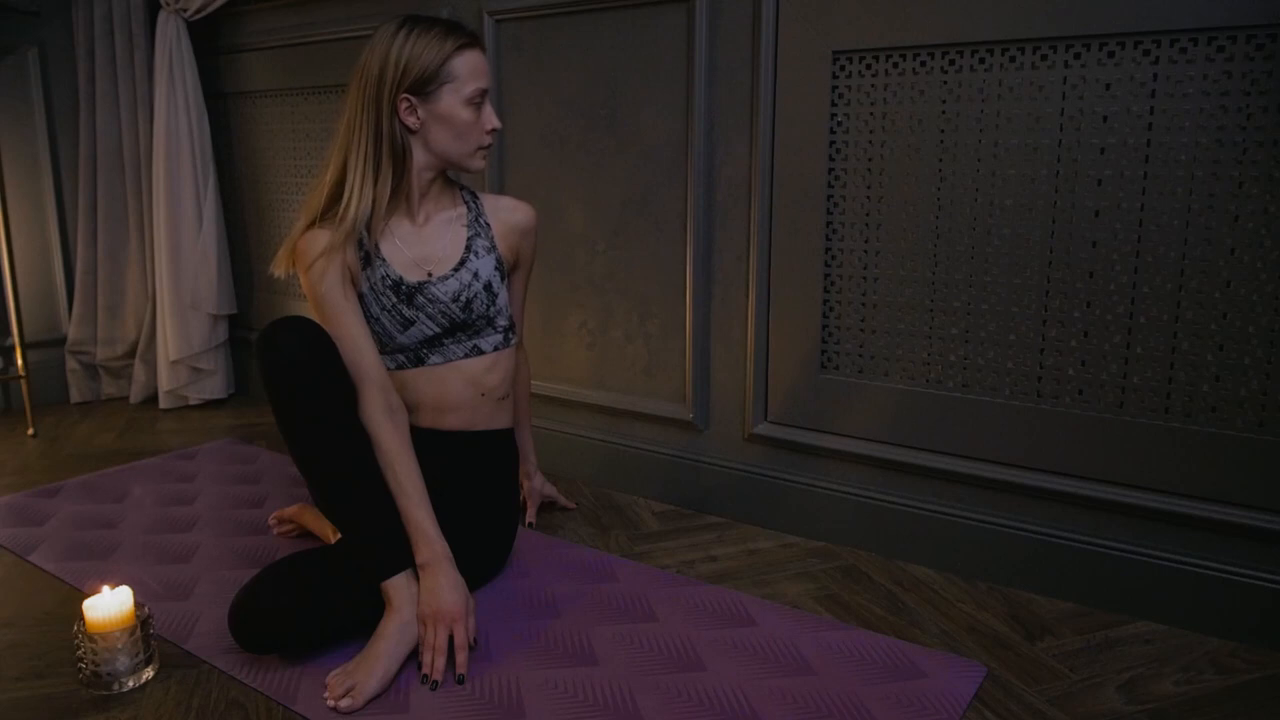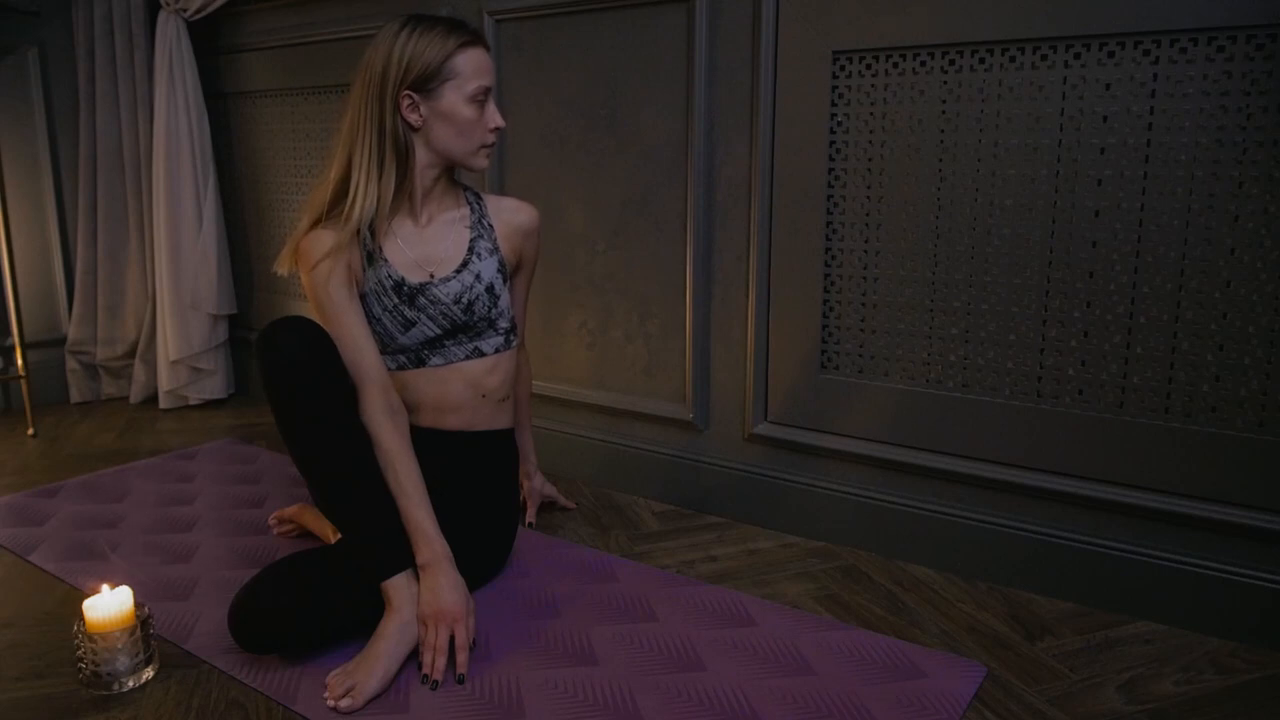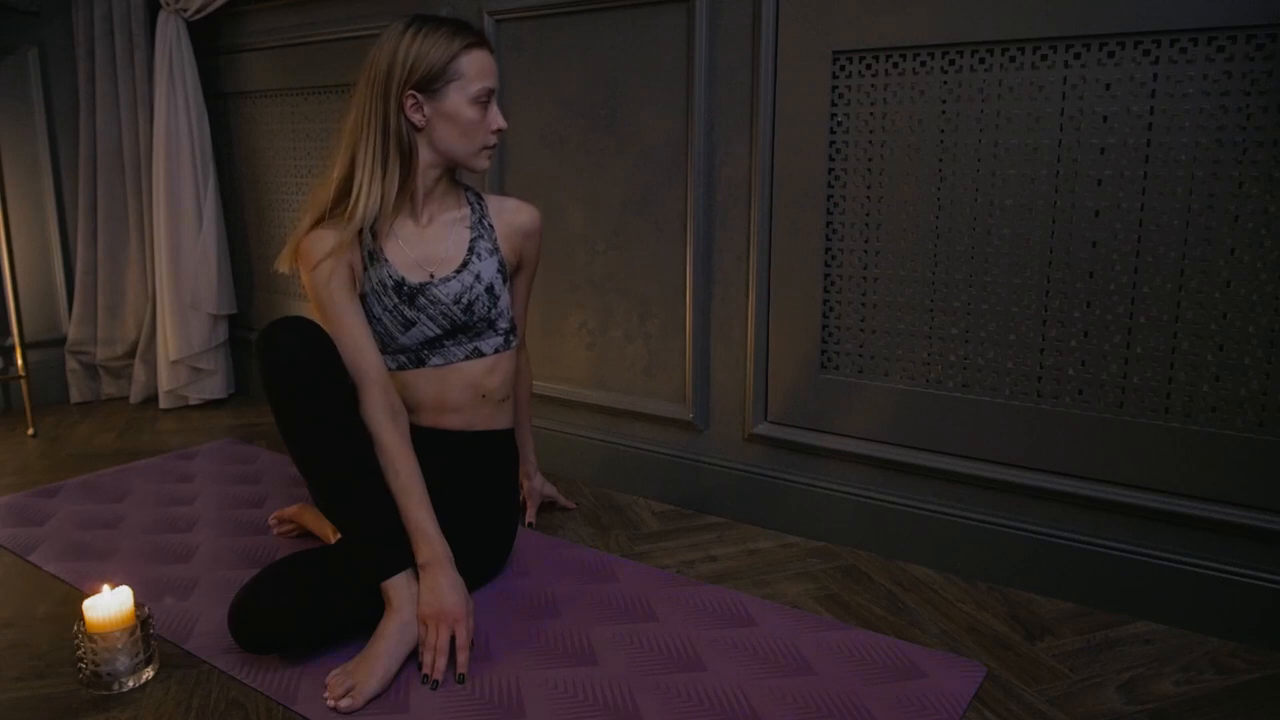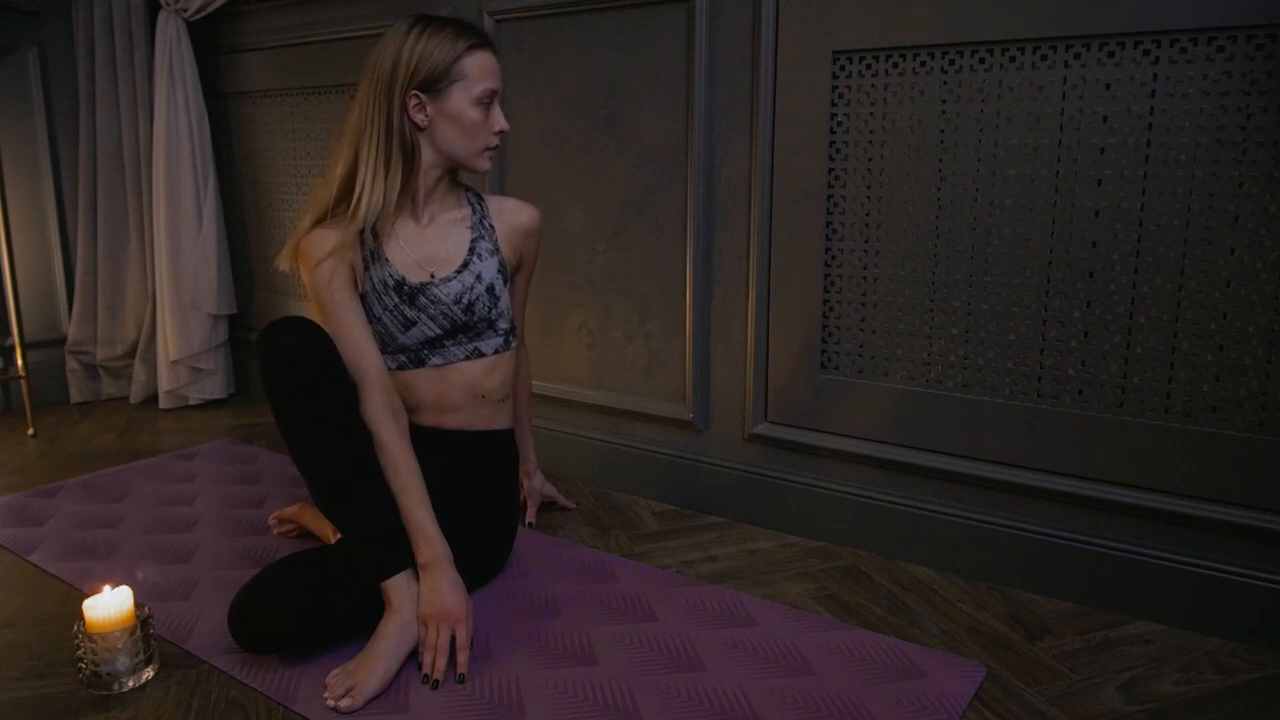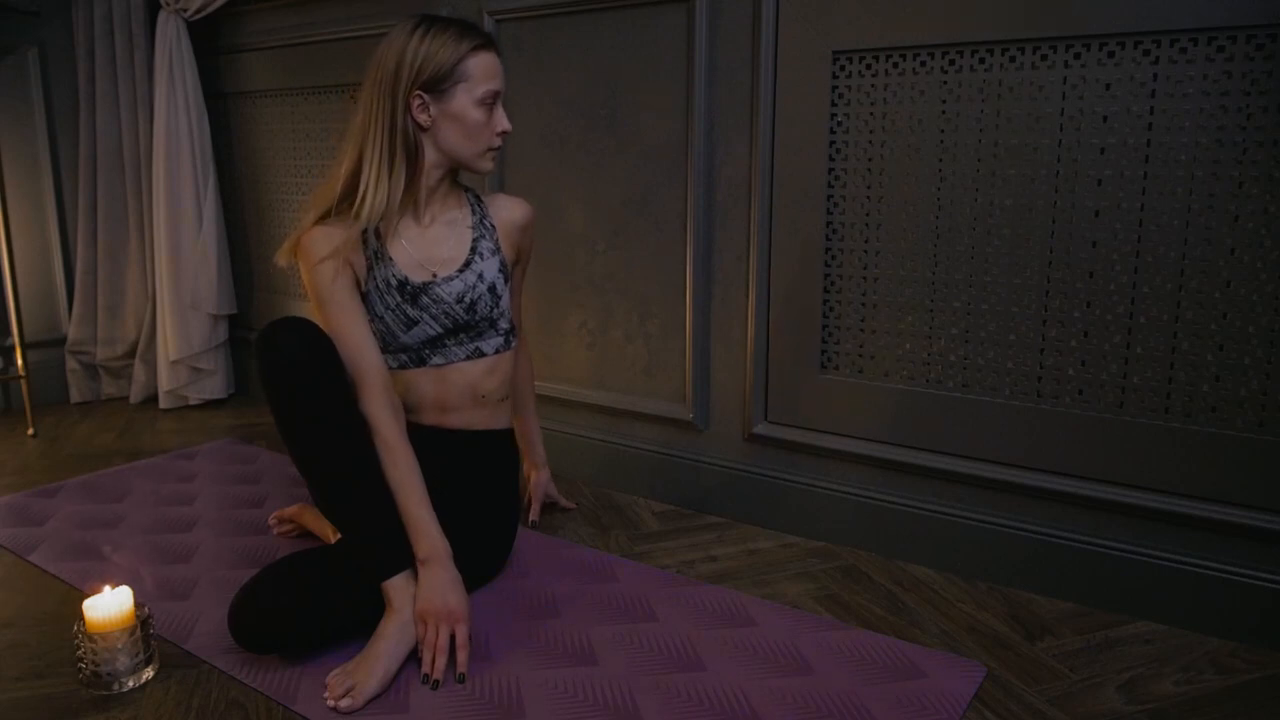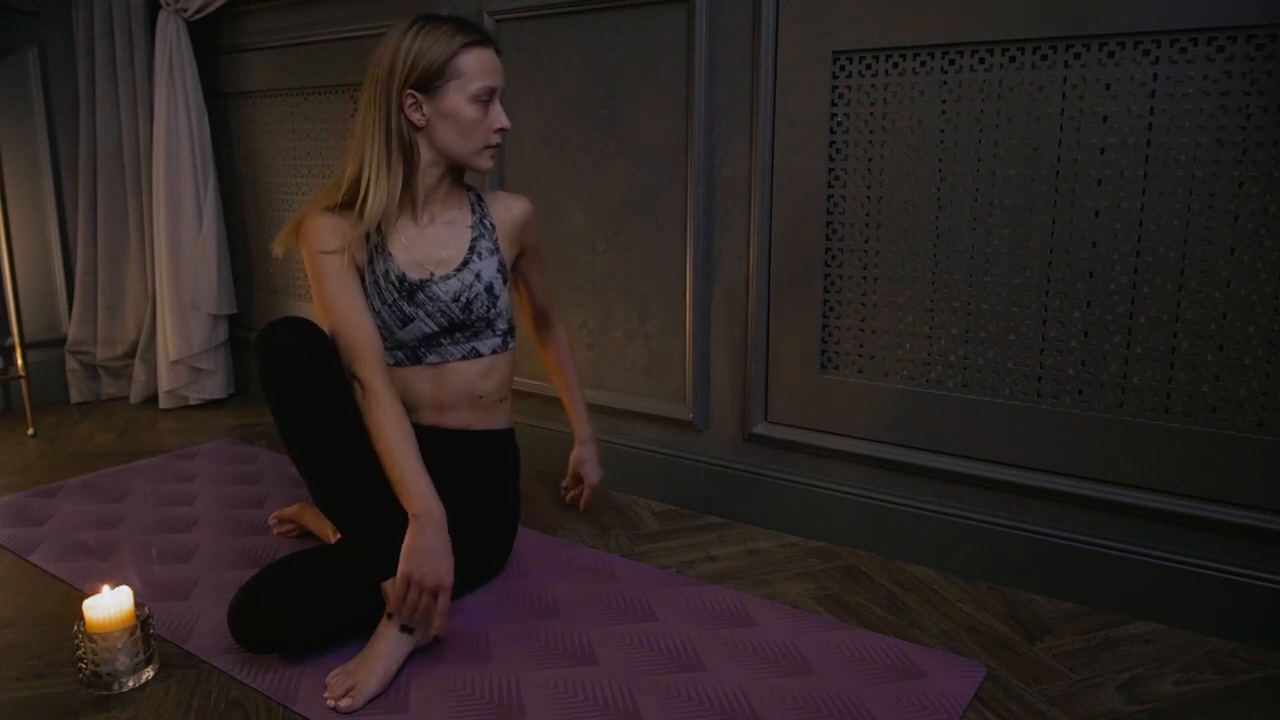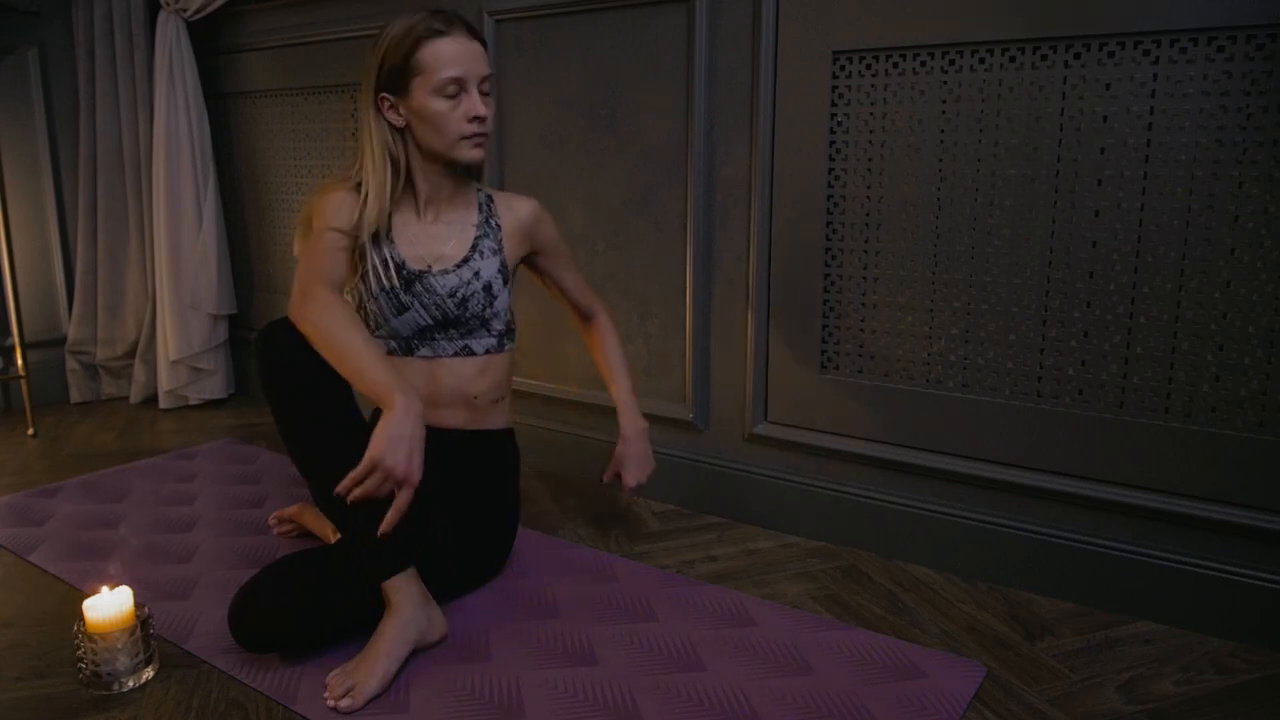
dt=0.5s
person 1, frame 1
left shoulder: (510, 223)
right shoulder: (332, 245)
right elbow: (376, 399)
left wrist: (527, 467)
right wrist: (429, 560)
left hip: (478, 486)
right hip: (392, 467)
left knee: (265, 616)
right knee: (288, 342)
left ankle: (347, 525)
right ankle: (402, 592)
person 1, frame 2
left shoulder: (513, 224)
right shoulder: (334, 245)
right elbow: (377, 401)
left wrist: (527, 466)
right wrist: (430, 561)
left hip: (479, 487)
right hip: (393, 467)
left knee: (264, 616)
right knee: (287, 342)
left ankle: (349, 524)
right ankle: (380, 554)
person 1, frame 3
left shoulder: (514, 226)
right shoulder: (336, 245)
right elbow: (377, 401)
left wrist: (527, 468)
right wrist: (430, 563)
left hip: (478, 487)
right hip: (391, 467)
left knee: (264, 618)
right knee: (287, 342)
left ankle: (345, 524)
right ankle: (402, 590)
person 1, frame 4
left shoulder: (514, 225)
right shoulder: (335, 244)
right elbow: (377, 402)
left wrist: (527, 466)
right wrist: (431, 562)
left hip: (477, 487)
right hip: (390, 467)
left knee: (265, 616)
right knee: (288, 342)
left ankle: (349, 525)
right ankle: (396, 581)
person 1, frame 5
left shoulder: (509, 222)
right shoulder: (336, 243)
right elbow: (375, 401)
left wrist: (535, 462)
right wrist: (428, 559)
left hip: (477, 488)
right hip: (389, 467)
left knee: (264, 617)
right knee: (287, 342)
left ankle: (345, 524)
right ankle: (364, 535)
person 1, frame 6
left shoulder: (510, 219)
right shoulder: (338, 231)
left elbow: (546, 325)
right elbow: (369, 379)
left wrist: (584, 438)
right wrist: (423, 518)
left hip: (478, 485)
right hip: (388, 468)
left knee: (262, 615)
right knee: (286, 342)
left ankle: (351, 524)
right ankle: (362, 523)
person 1, frame 7
left shoulder: (516, 218)
right shoulder: (350, 209)
left elbow: (592, 315)
right elbow: (313, 298)
left wrist: (630, 426)
right wrist: (394, 401)
left hip: (475, 482)
right hip: (392, 462)
left knee: (264, 617)
right knee: (285, 340)
left ankle: (347, 524)
right ankle: (357, 518)
